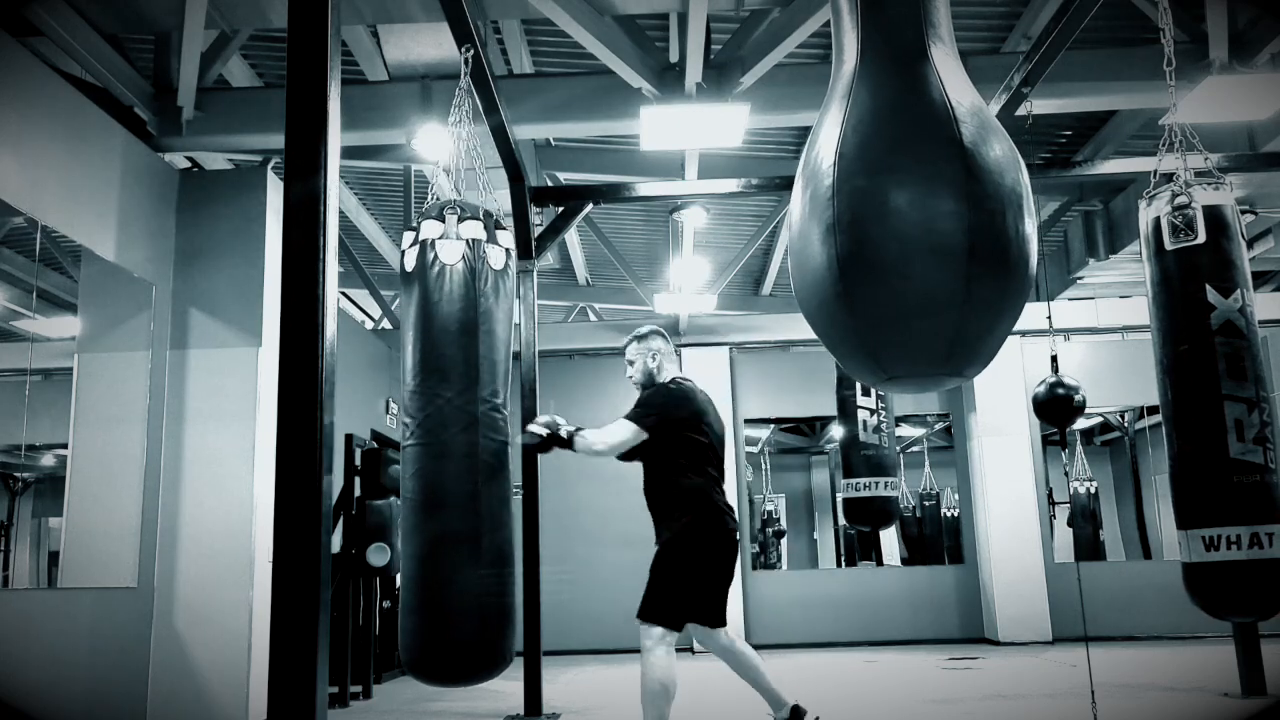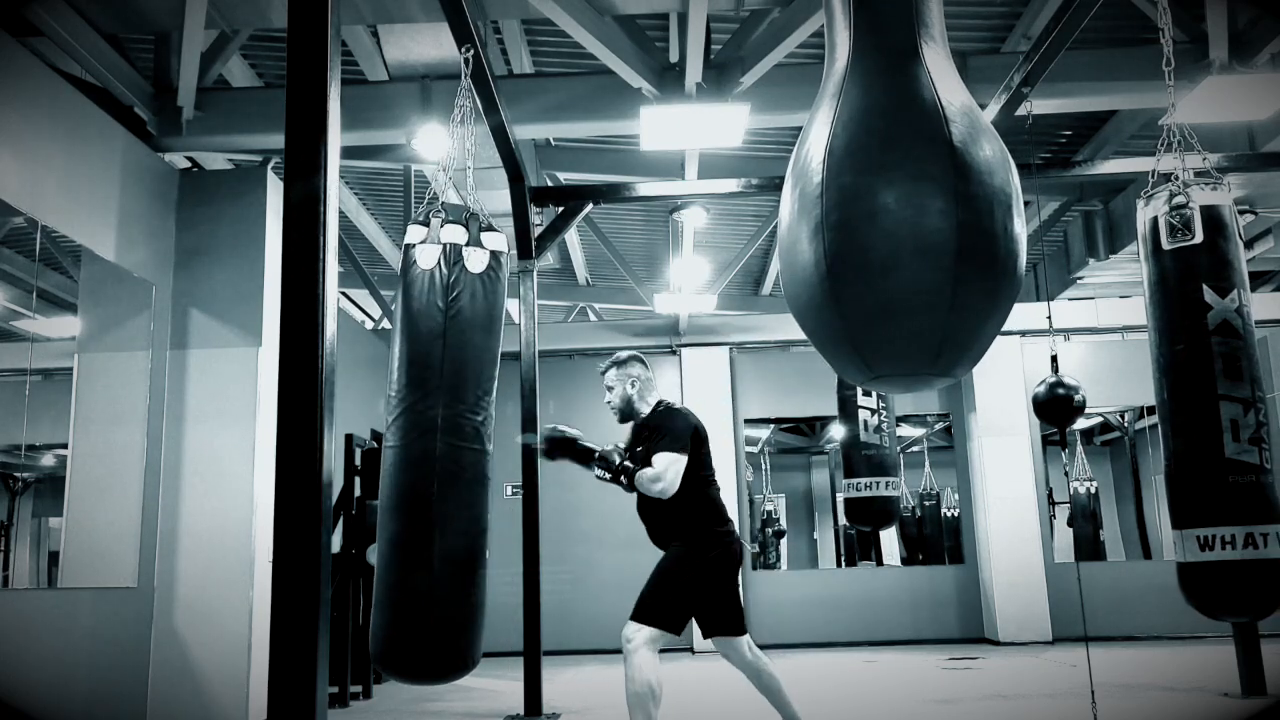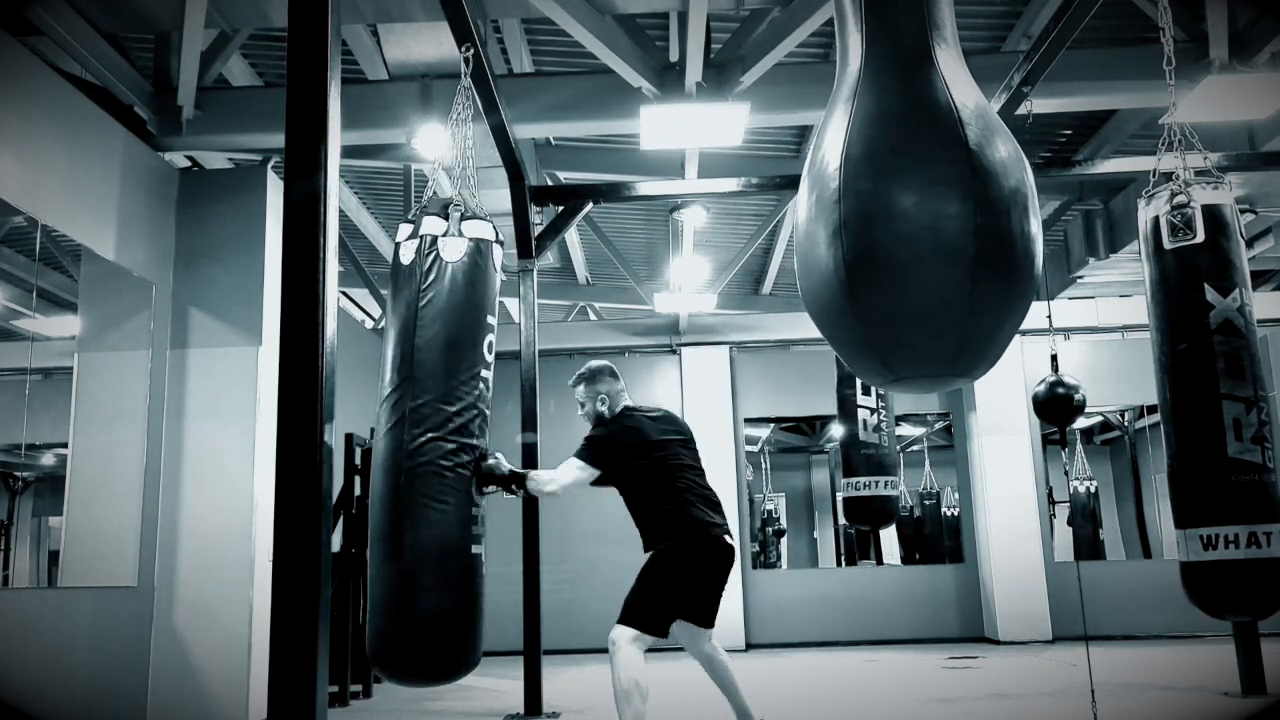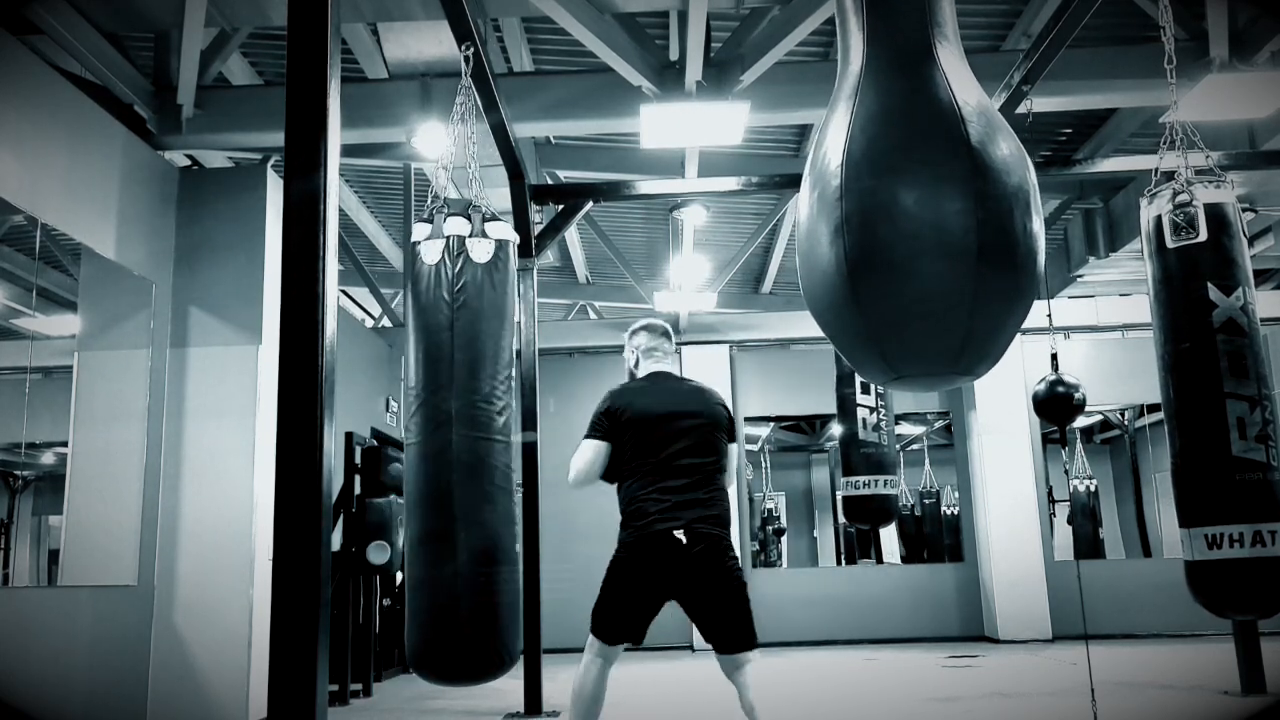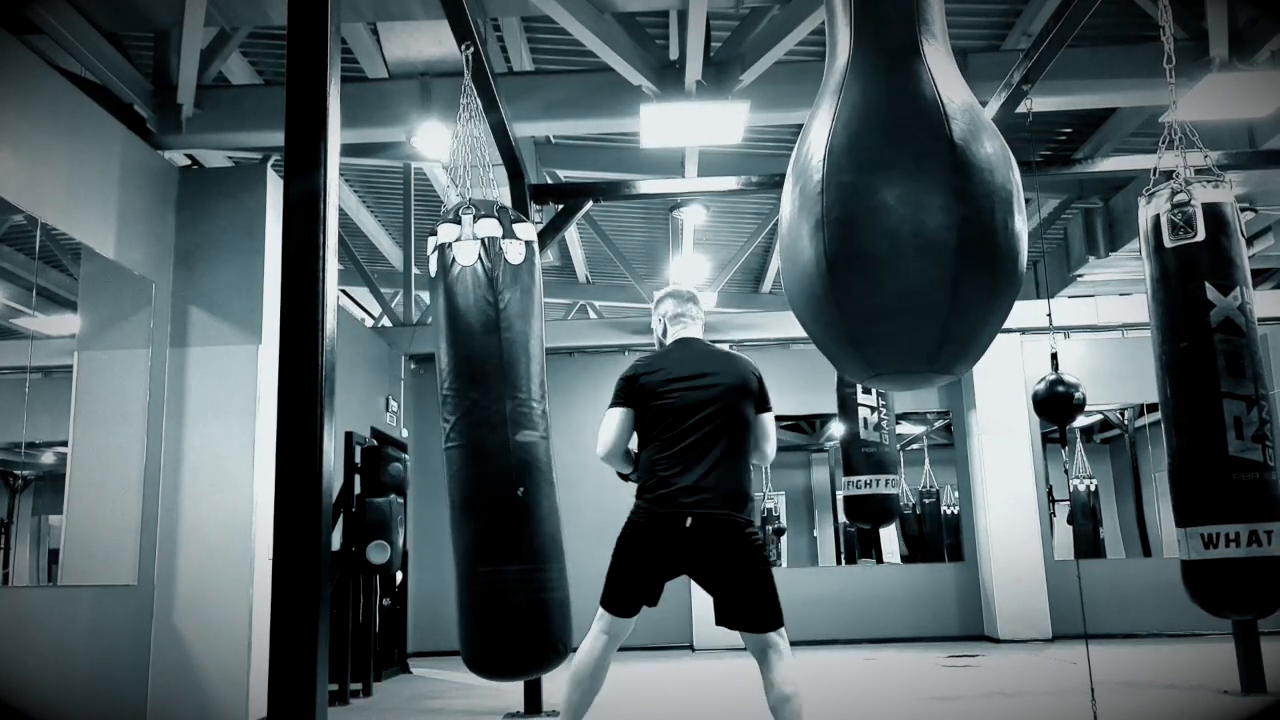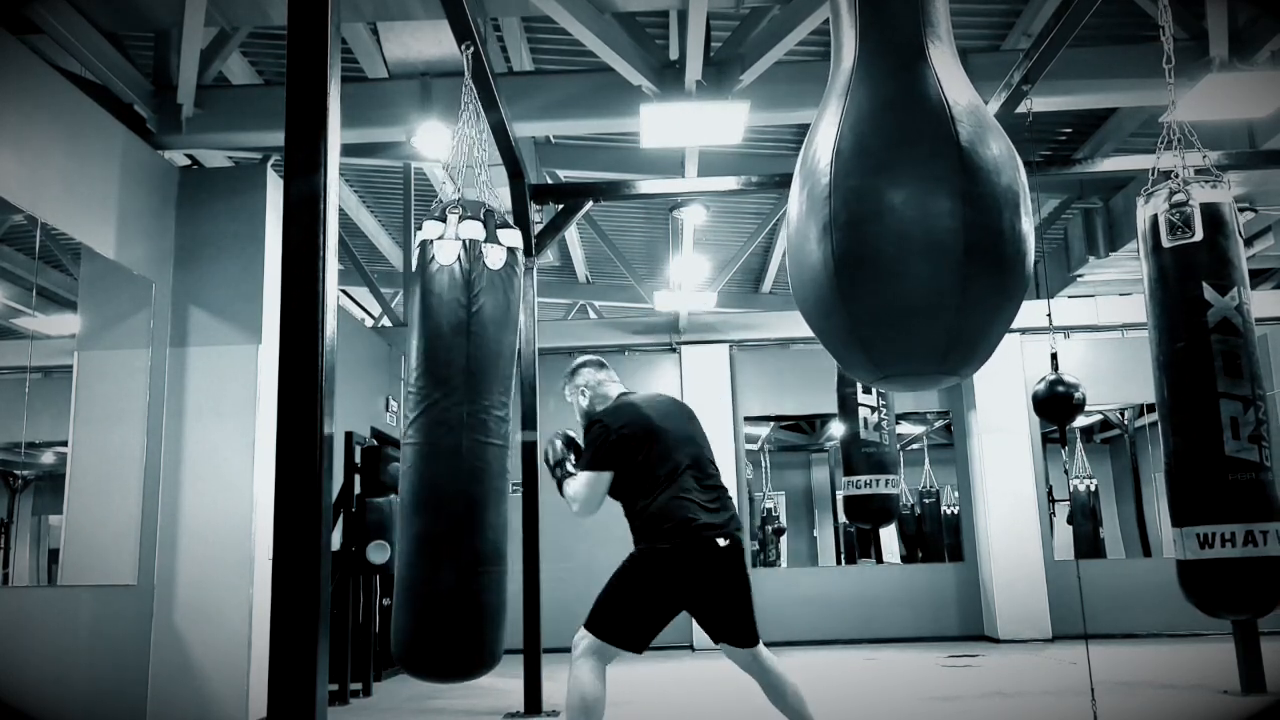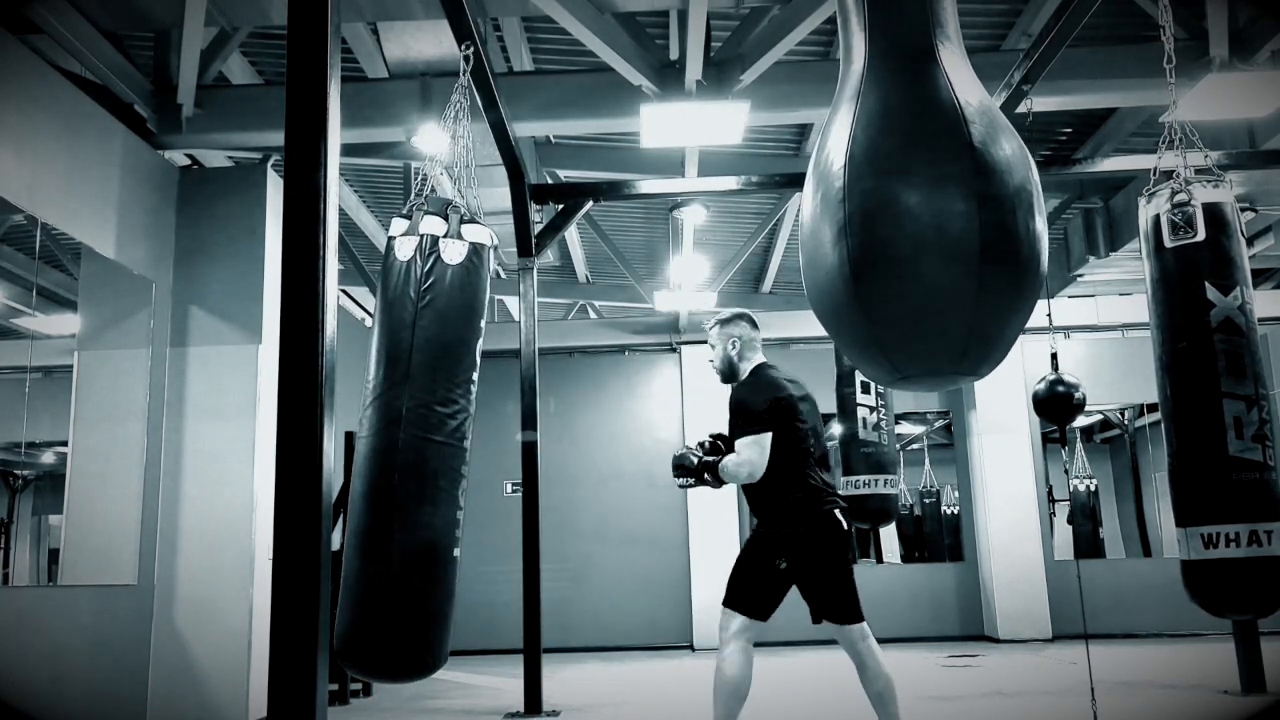
dt=0.7s
person 1, frame 1
left shoulder: (666, 396)
right shoulder: (697, 400)
left elbow: (606, 442)
left wrist: (560, 432)
left hip: (693, 533)
right hip: (717, 533)
left knee: (656, 636)
right knee: (713, 633)
person 1, frame 2
left shoulder: (671, 419)
right shoulder: (646, 426)
left elbow: (663, 483)
right elbow: (626, 463)
left wrist: (621, 472)
left hip: (698, 549)
right hip: (716, 548)
left knee: (637, 639)
right knee: (736, 646)
person 1, frame 3
left shoulder: (616, 431)
right shoulder: (665, 420)
left elbow: (558, 484)
left wrist: (506, 475)
left hip: (685, 547)
right hip: (713, 543)
left knee: (625, 640)
right knee: (697, 639)
person 1, frame 4
left shoulder: (618, 402)
right shoulder: (713, 402)
left elbow: (580, 476)
left wrist: (614, 468)
left hip: (647, 543)
right hip: (712, 543)
left knee: (599, 654)
right knee: (739, 665)
person 1, frame 5
left shoulder: (642, 371)
right shoulder: (745, 371)
left elbow: (608, 451)
right elbow: (764, 451)
left hip: (658, 521)
right hip: (729, 523)
left knee: (606, 631)
right knee: (772, 649)
person 1, frame 6
left shoulder: (607, 422)
right shoulder: (671, 406)
left elbow: (584, 504)
left wrist: (562, 468)
left hip: (672, 551)
right hip: (723, 547)
left knee: (588, 653)
right knee: (749, 652)
person 1, frame 7
left shoulder: (749, 391)
right shoulder: (791, 385)
left elbow: (750, 468)
left wrist: (702, 465)
right wrist: (725, 452)
left hip: (787, 528)
right hip: (825, 521)
left knee: (736, 632)
right knee: (856, 637)
